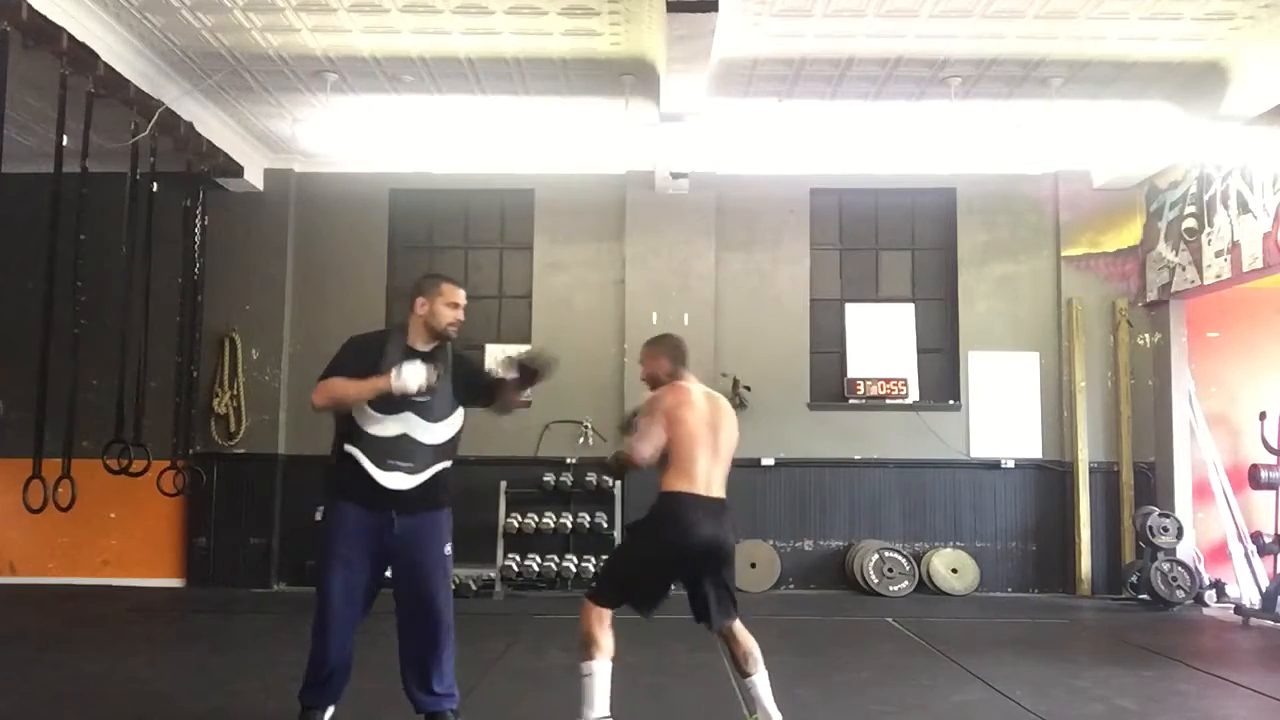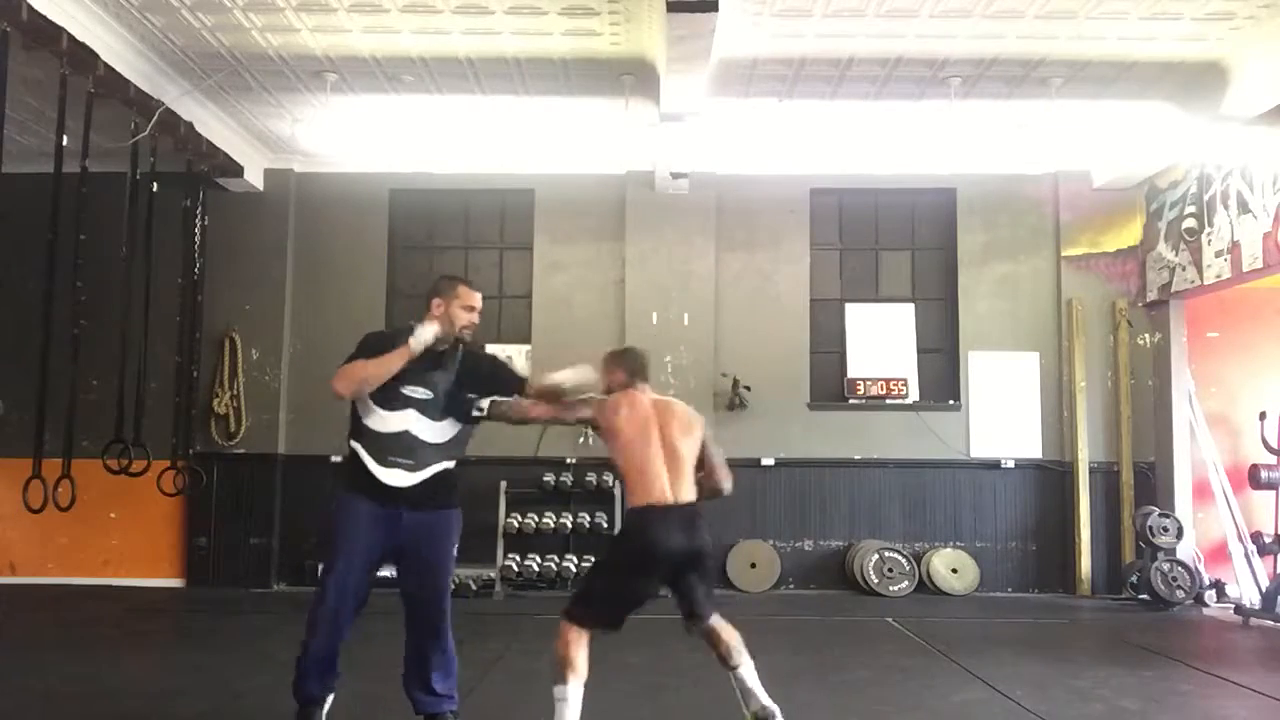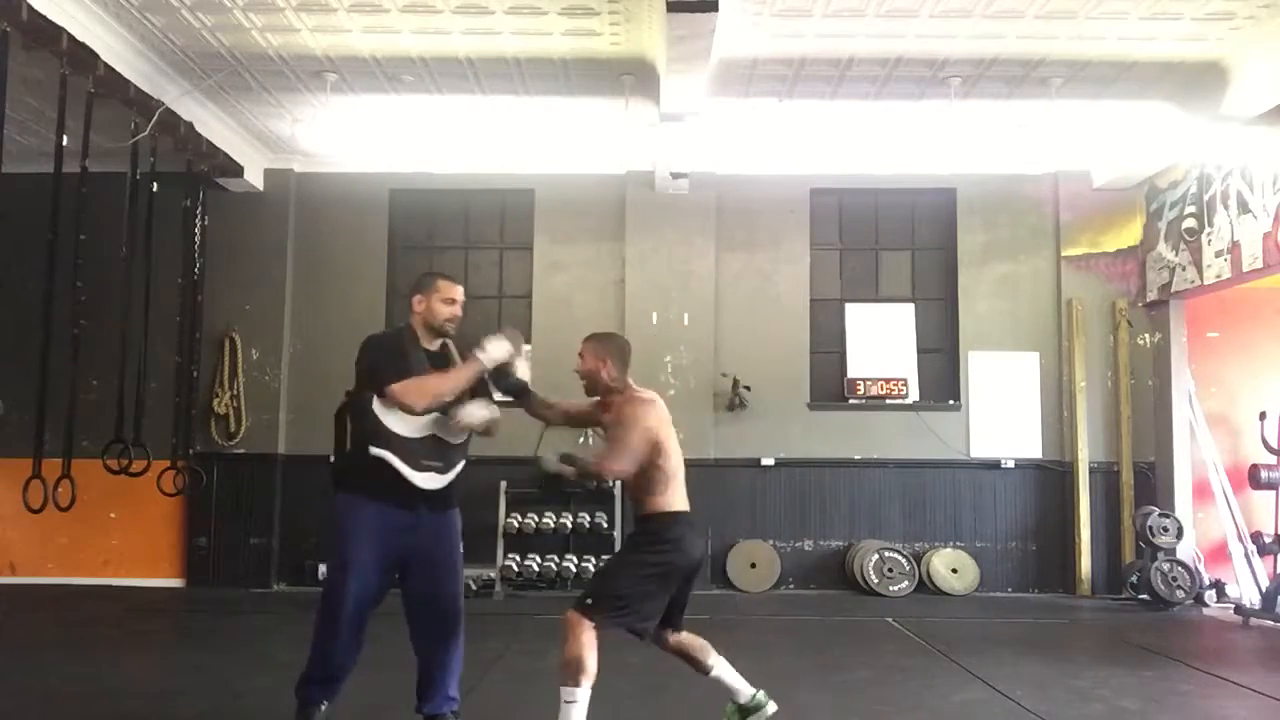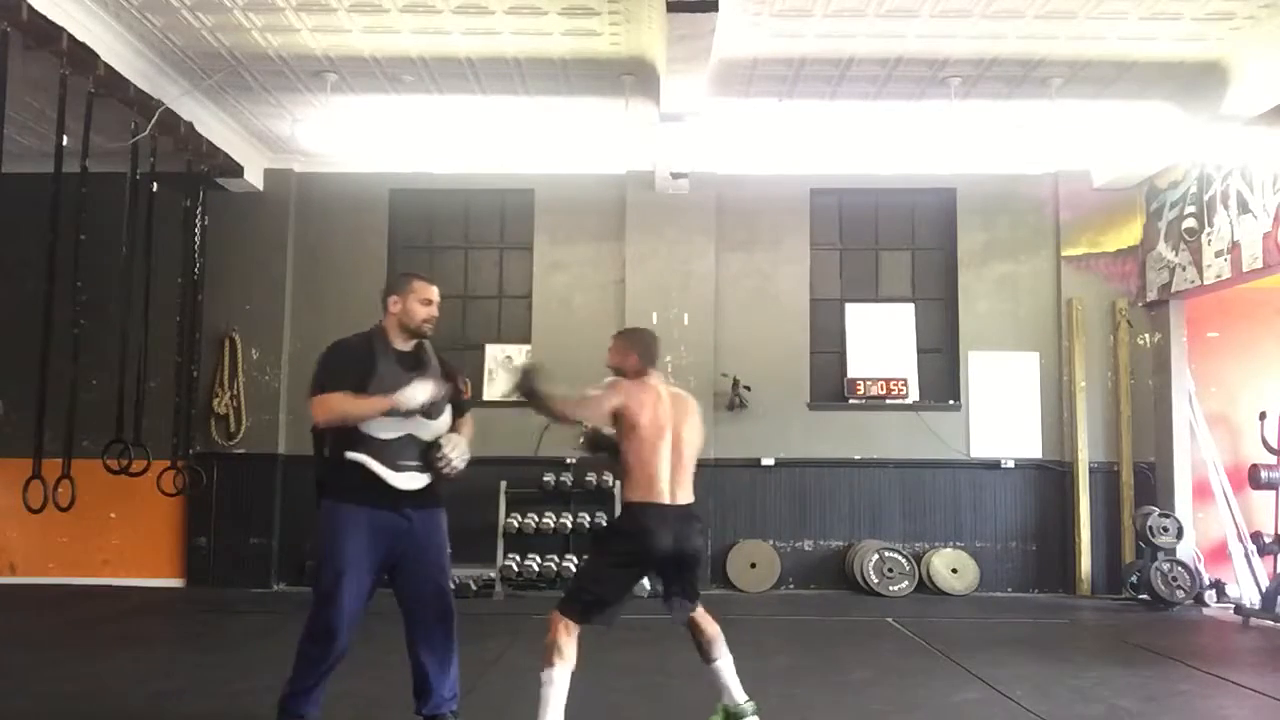
dt=0.2s
person 1, frame 1
left shoulder: (459, 365)
right shoulder: (367, 348)
left elbow: (504, 399)
right elbow: (322, 398)
left wrist: (526, 375)
right wrist: (392, 382)
left hip: (424, 513)
right hip: (359, 508)
left knee: (432, 611)
right knee: (339, 609)
person 1, frame 2
left shoulder: (476, 364)
right shoulder: (382, 345)
left elbow: (533, 391)
right elbow: (343, 387)
left wrist: (564, 383)
right wrist: (411, 348)
left hip: (432, 509)
right hip: (365, 500)
left knee: (431, 611)
right knee: (336, 603)
person 1, frame 3
left shoulder: (462, 358)
right shoulder: (383, 348)
left elbow: (483, 418)
right elbow: (412, 397)
left wrist: (479, 416)
right wrist: (480, 364)
left hip: (436, 510)
right hip: (372, 504)
left knee: (442, 613)
right knee: (347, 606)
person 1, frame 4
left shoulder: (439, 365)
right shoulder: (350, 353)
left elbow: (462, 420)
right elbow: (322, 411)
left wrist: (458, 445)
right wrist: (400, 400)
left hip: (423, 510)
right hip: (356, 507)
left knee: (434, 613)
right knee: (335, 614)
person 2, frame 1
left shoulder: (663, 399)
right shoulder: (723, 407)
left elbow: (638, 454)
left wrist: (614, 459)
left hip: (675, 518)
right hip: (716, 520)
left knee: (597, 608)
right knee: (727, 623)
person 2, frame 2
left shoulder: (610, 406)
right shoulder: (688, 415)
left elbow: (537, 411)
right elbow: (722, 484)
left wrist: (489, 407)
left hip: (647, 532)
right hip: (691, 531)
left knee: (573, 628)
right knee: (707, 620)
person 2, frame 3
left shoulder: (639, 408)
right shoulder: (614, 404)
left elbow: (612, 468)
right elbow: (564, 415)
left wrist: (569, 466)
right wrist: (519, 390)
left hip: (669, 538)
right hip: (675, 537)
left knee: (579, 623)
right knee: (664, 633)
person 2, frame 4
left shoulder: (620, 393)
right shoulder: (688, 404)
left elbow: (570, 411)
left wrist: (533, 389)
left hip: (639, 526)
right hip: (685, 526)
left knee: (564, 621)
right knee: (690, 610)
